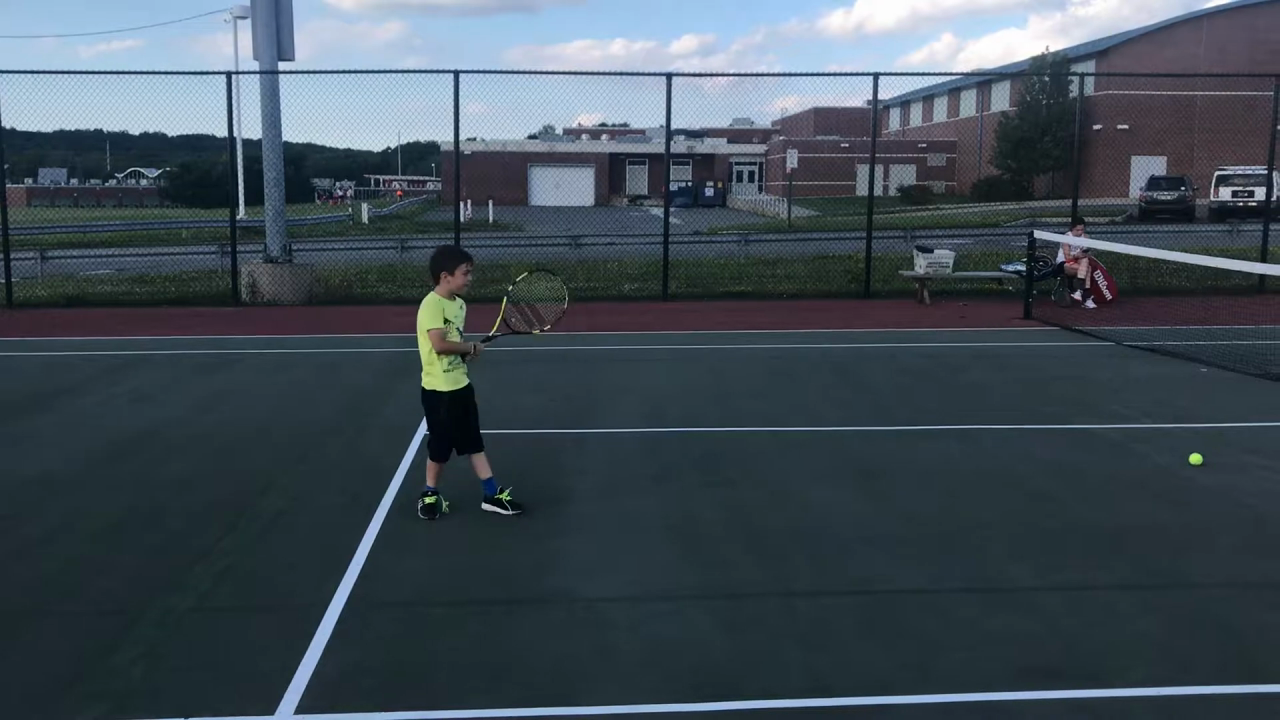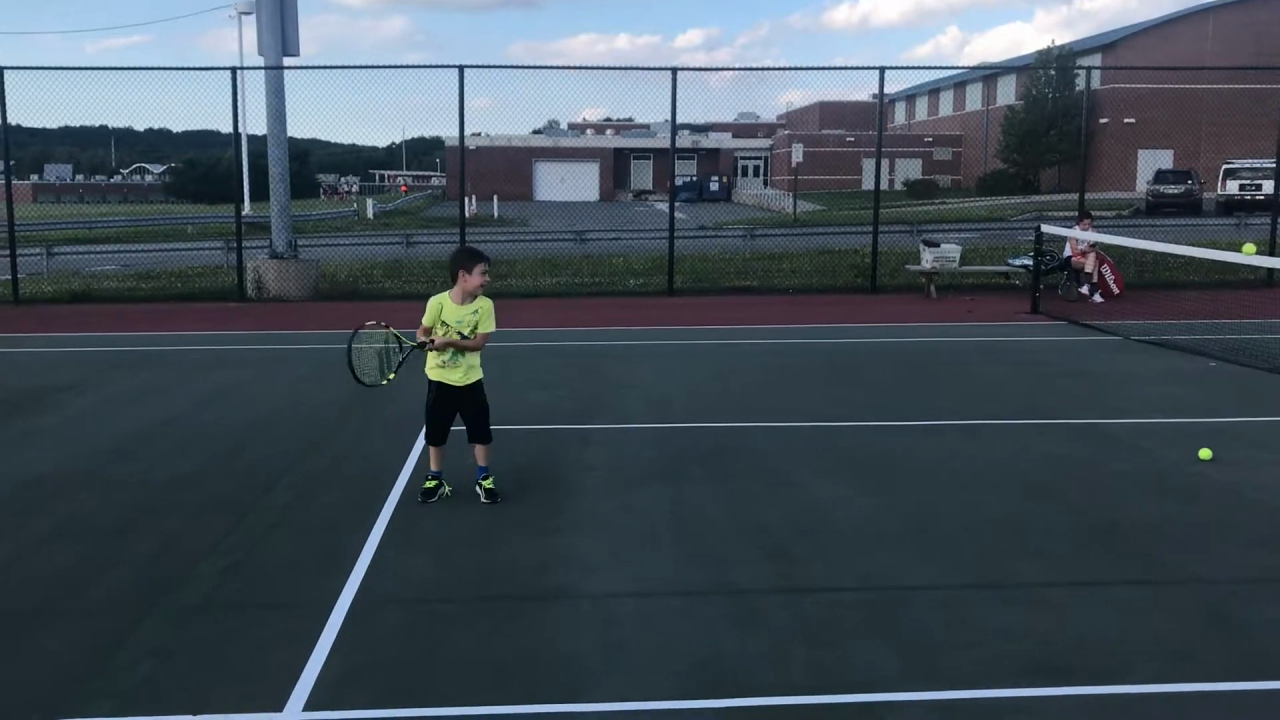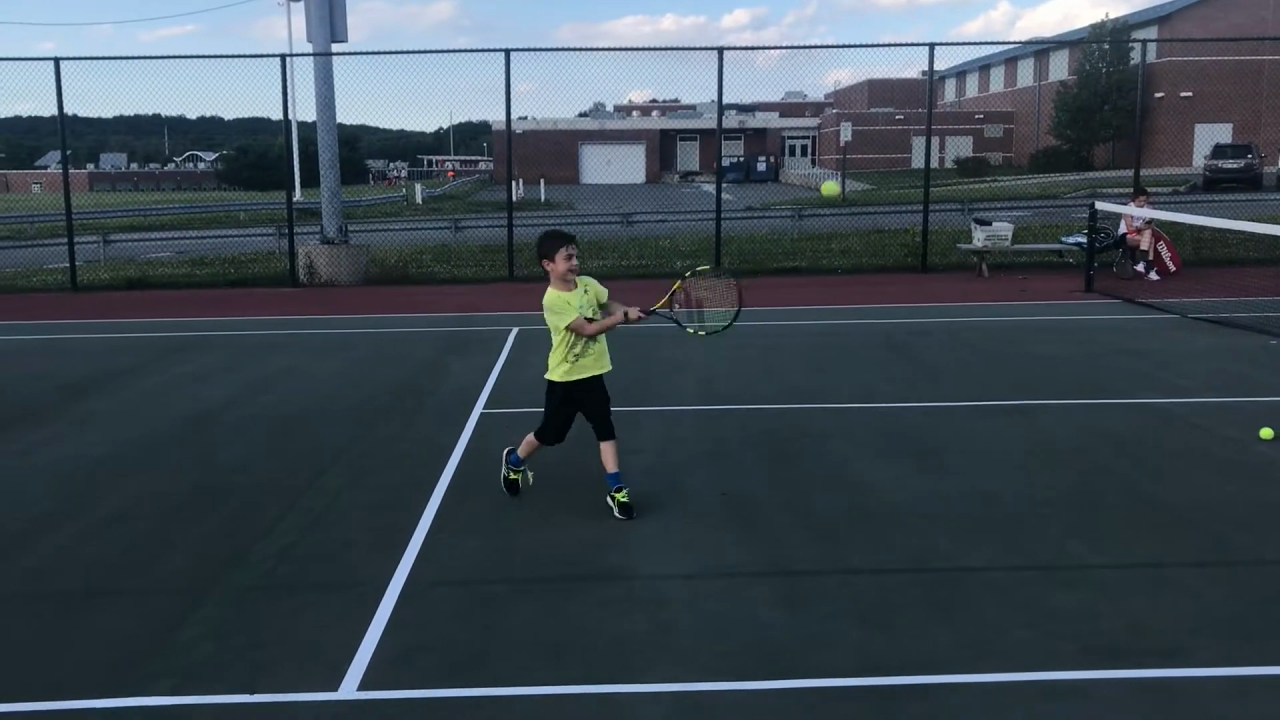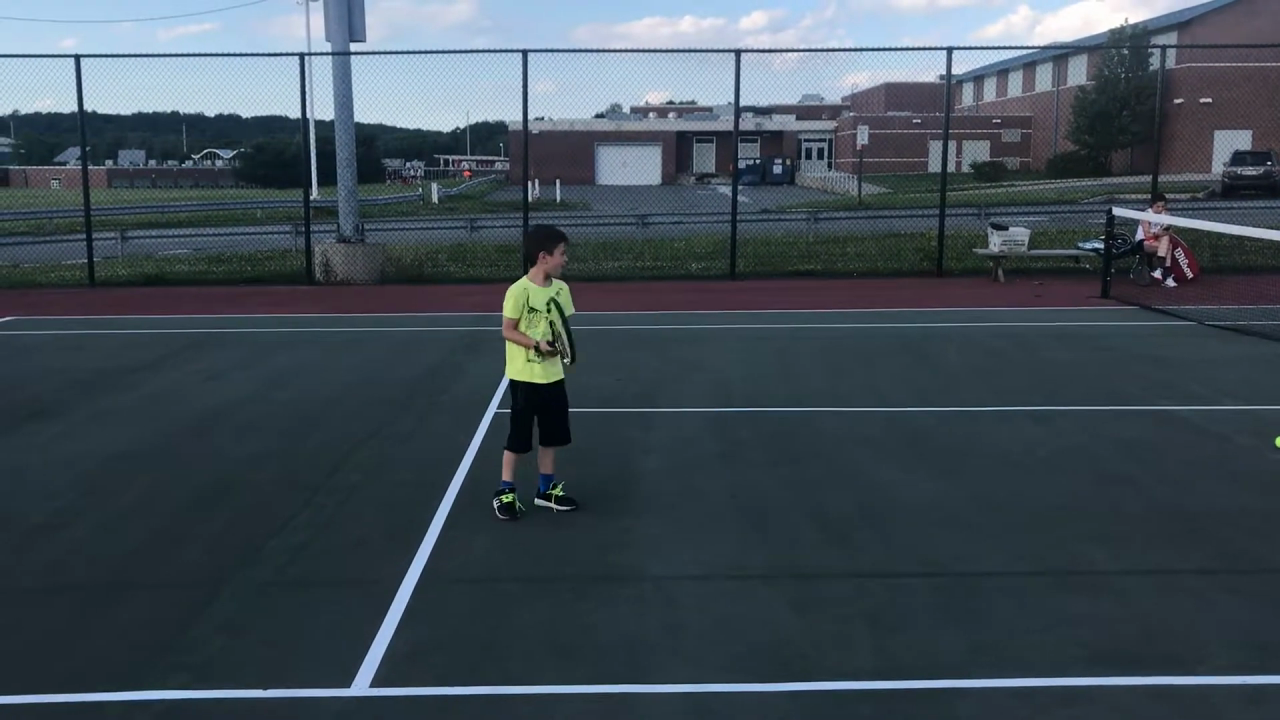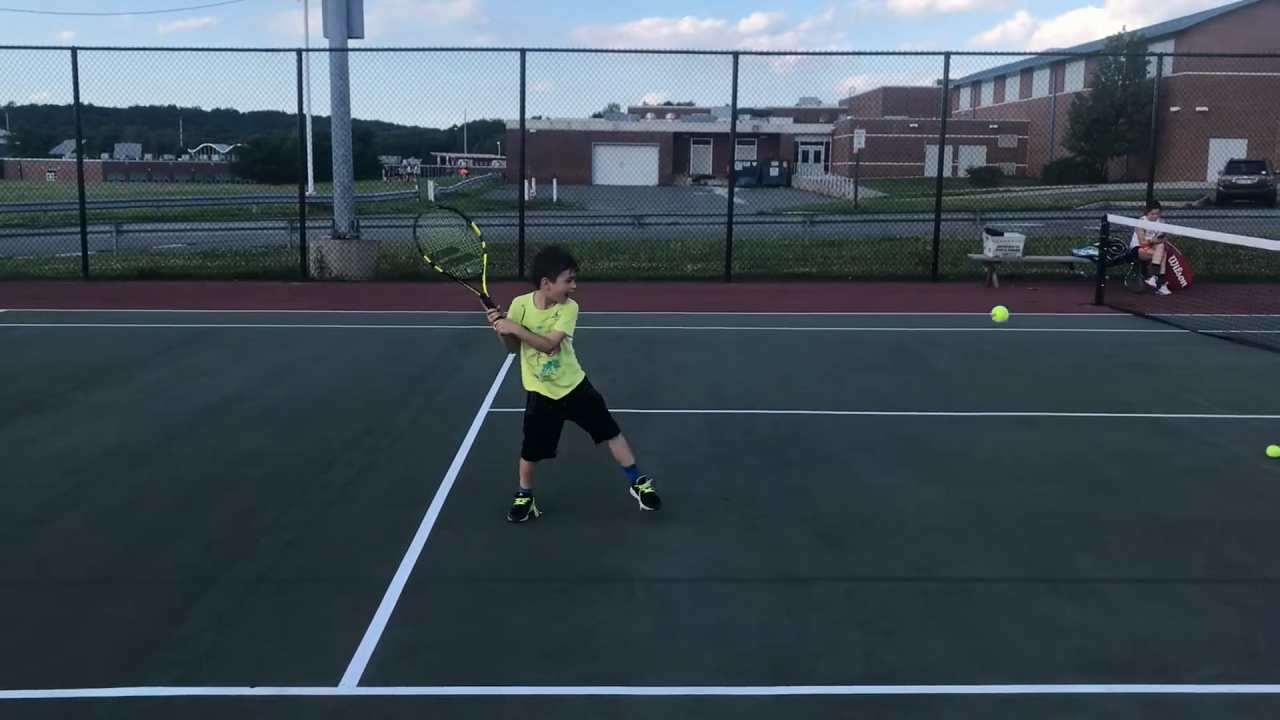
dt=1s
person 1, frame 1
left shoulder: (458, 303)
right shoulder: (431, 305)
right elbow: (439, 344)
left wrist: (467, 349)
right wrist: (470, 347)
left hip: (461, 384)
right hip: (438, 389)
left knee: (473, 441)
right knee: (440, 445)
left ankle: (492, 494)
right ankle: (430, 495)
person 1, frame 2
left shoulder: (485, 305)
right shoulder: (437, 302)
left elbow: (480, 343)
right elbow: (424, 331)
left wrist: (451, 342)
right wrist: (425, 340)
left hip: (470, 379)
right hip: (440, 378)
left knee: (480, 431)
right knee: (435, 432)
left ankle: (484, 479)
right ankle: (435, 479)
person 1, frame 3
left shoulder: (587, 283)
right shoulder: (552, 300)
left elbow: (612, 307)
right elbow: (587, 330)
left wrist: (624, 312)
right wrist: (625, 317)
left hip: (592, 374)
right hip: (564, 378)
left knee: (606, 430)
right knee: (548, 432)
left ankle: (616, 489)
right ankle: (514, 460)
person 1, frame 4
left shoulder: (561, 289)
right shoulder: (519, 290)
right elbow: (508, 331)
right wrist: (536, 345)
left hip: (553, 375)
right hip: (524, 378)
left knee: (553, 435)
right knee: (519, 437)
left ankle: (546, 489)
right ankle: (505, 491)
person 1, frame 5
left shoulder: (569, 308)
right shoulder: (519, 305)
left elbow: (548, 344)
right elbow: (514, 347)
left wrist: (514, 328)
right wrist: (502, 328)
left hip: (574, 384)
right hip: (541, 392)
left knee: (610, 431)
right knee: (532, 450)
left ankle: (638, 482)
right ankle: (524, 497)
